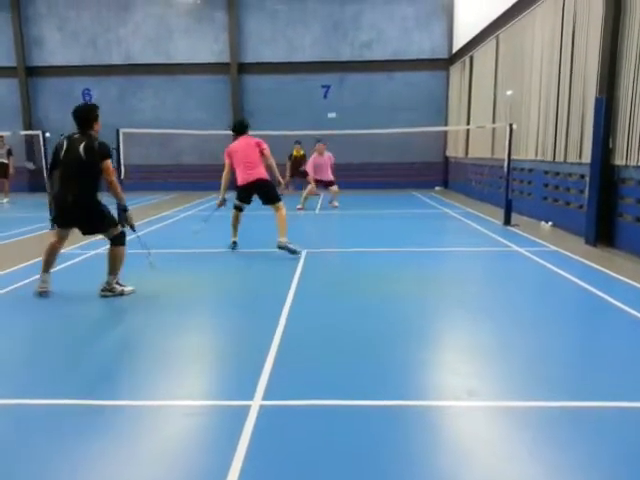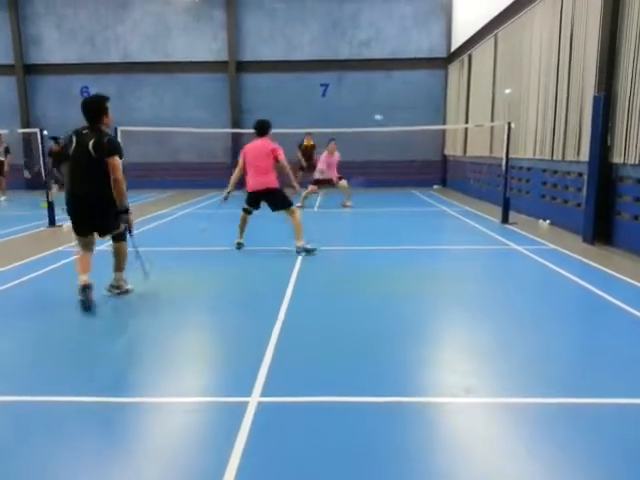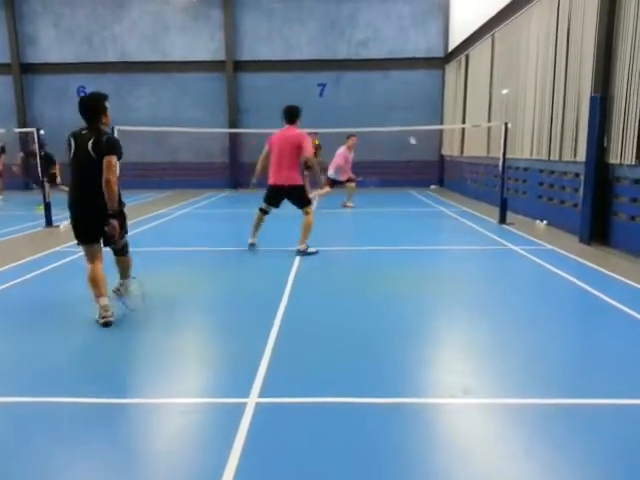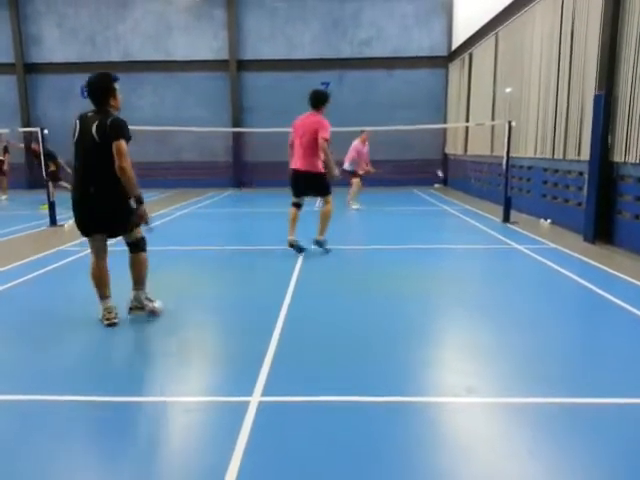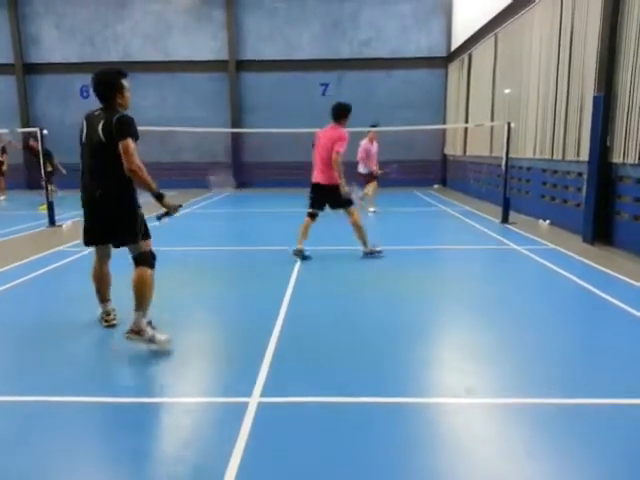
dt=0.2s
person 1, frame 1
left shoulder: (63, 143)
right shoulder: (99, 147)
left elbow: (52, 174)
right elbow: (111, 181)
left wrist: (55, 198)
right wrist: (124, 209)
left hip: (62, 202)
right hip: (87, 203)
left knee: (58, 240)
right knee: (118, 236)
left ankle: (43, 281)
right ankle: (111, 284)
person 1, frame 2
left shoulder: (72, 137)
right shoulder: (109, 142)
left elbow: (66, 170)
right elbow: (117, 178)
right wrist: (125, 211)
left hip: (75, 202)
right hip: (101, 202)
left knee: (85, 248)
right knee: (119, 234)
left ankle: (84, 281)
right ankle: (118, 281)
person 1, frame 3
left shoulder: (73, 139)
right shoulder: (109, 142)
right elbow: (109, 179)
right wrist: (113, 215)
left hip: (79, 207)
right hip: (104, 208)
left knee: (94, 259)
right knee: (120, 247)
left ankle: (104, 307)
right ankle: (123, 285)
person 1, frame 4
left shoulder: (81, 121)
right shoulder: (115, 124)
right elbow: (122, 166)
right wrist: (138, 200)
left hip: (83, 196)
right hip: (111, 195)
left knee: (98, 253)
right knee: (137, 243)
left ankle: (107, 310)
right ankle: (140, 300)
person 1, frame 5
left shoulder: (88, 121)
right shoulder: (121, 121)
right elbow: (131, 167)
right wrist: (160, 197)
left hip: (93, 201)
right hip: (119, 201)
left knee: (101, 257)
right knee: (144, 259)
left ankle: (107, 312)
right ankle: (140, 324)
person 2, frame 1
left shoulder: (230, 148)
right shoulder: (256, 141)
left elbow: (227, 172)
right elbow: (268, 156)
left wrist: (222, 195)
right wrist: (278, 176)
left hip: (243, 182)
right hip: (260, 179)
left knee: (237, 209)
right knee: (279, 208)
left ankle: (234, 240)
right ankle: (282, 240)
person 2, frame 2
left shoulder: (246, 148)
right shoulder: (273, 146)
left elbow: (239, 170)
right elbow: (284, 164)
left wrist: (229, 190)
right wrist: (294, 183)
left hip: (253, 188)
right hip: (271, 187)
left knee: (246, 211)
right knee: (293, 213)
left ankle: (239, 240)
right ankle: (300, 245)
person 2, frame 3
left shoulder: (274, 136)
right shoulder: (301, 135)
left elbow: (264, 158)
right elbow: (308, 157)
left wrist: (256, 176)
right wrist: (319, 174)
left hip: (275, 182)
right hip: (294, 182)
left knee: (263, 210)
right knee: (308, 212)
left ankle: (252, 240)
right ankle: (302, 246)
person 2, frame 4
left shoulder: (298, 120)
right shoulder: (322, 122)
left elbow: (291, 143)
right elbow: (323, 146)
left wrist: (293, 161)
right wrist: (333, 167)
left hip: (297, 168)
right hip: (314, 169)
left knee: (297, 203)
right knee: (327, 202)
left ankle: (292, 239)
right ankle: (320, 237)
person 2, frame 5
left shoulder: (321, 132)
right shoulder: (341, 134)
right elbow: (335, 159)
right wrist: (342, 183)
left hip: (317, 181)
right hip: (332, 182)
left knee: (311, 215)
right knee: (352, 213)
left ankle: (299, 247)
right ankle: (367, 248)
